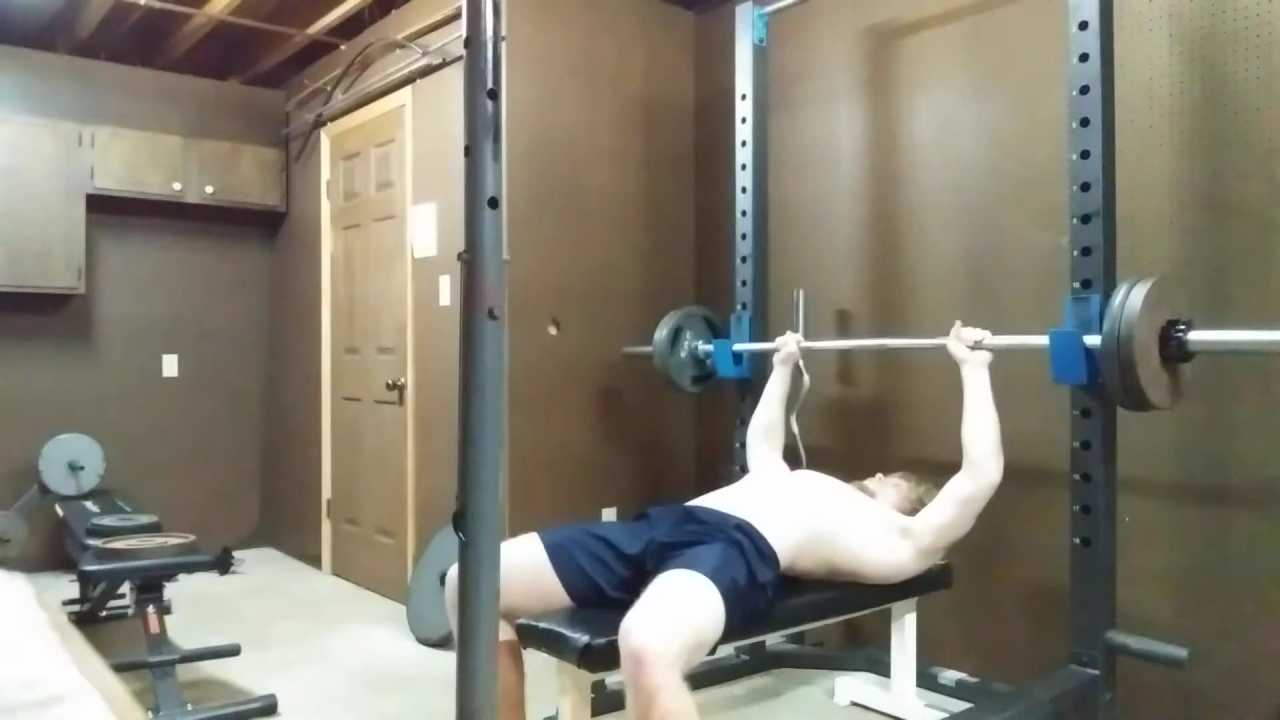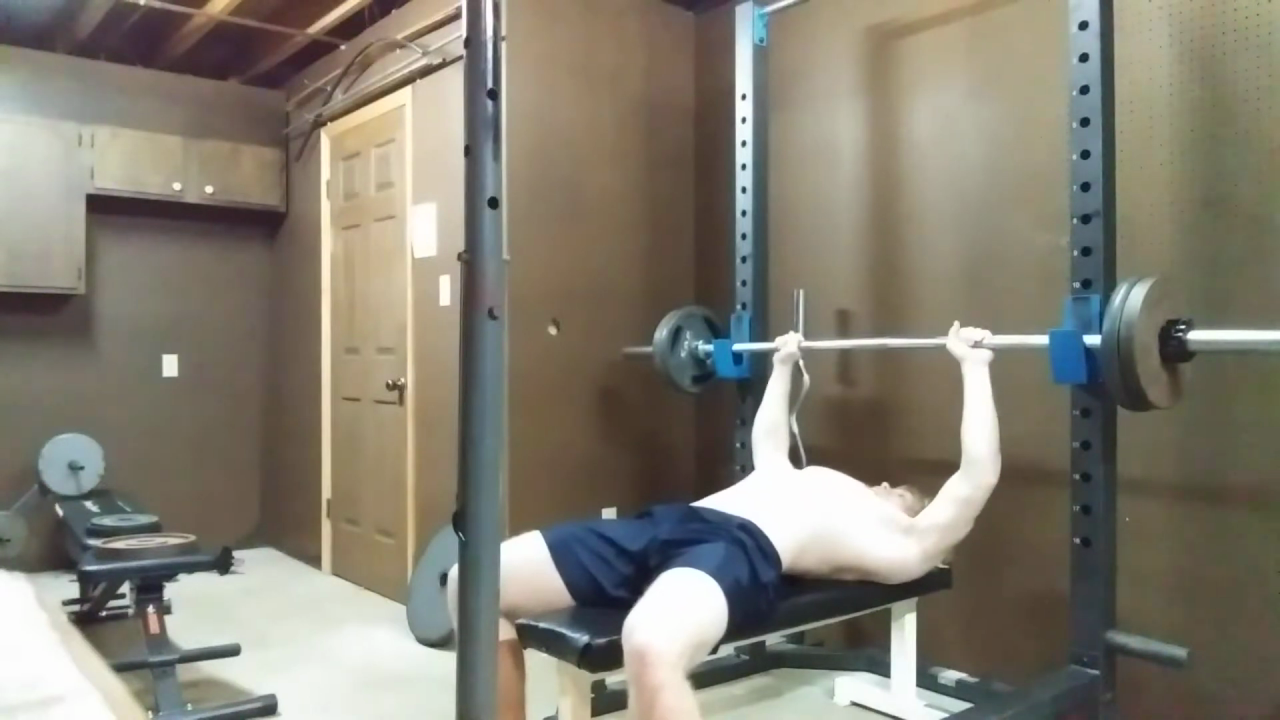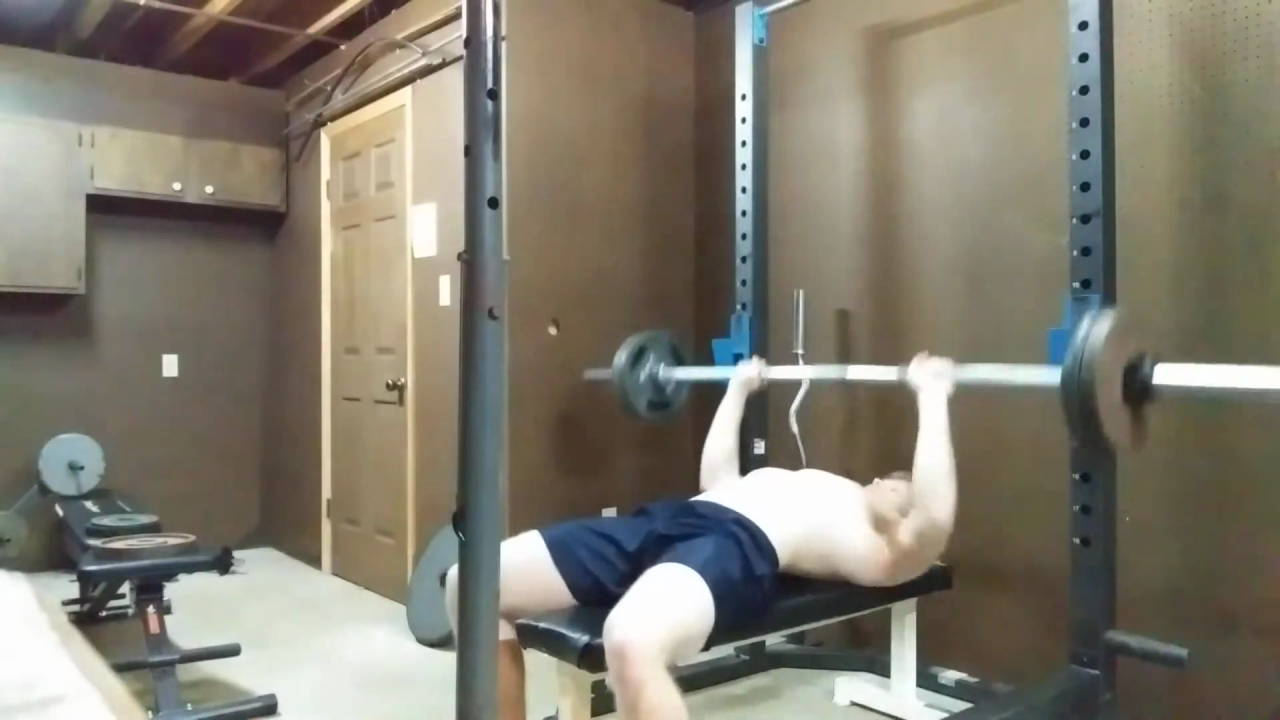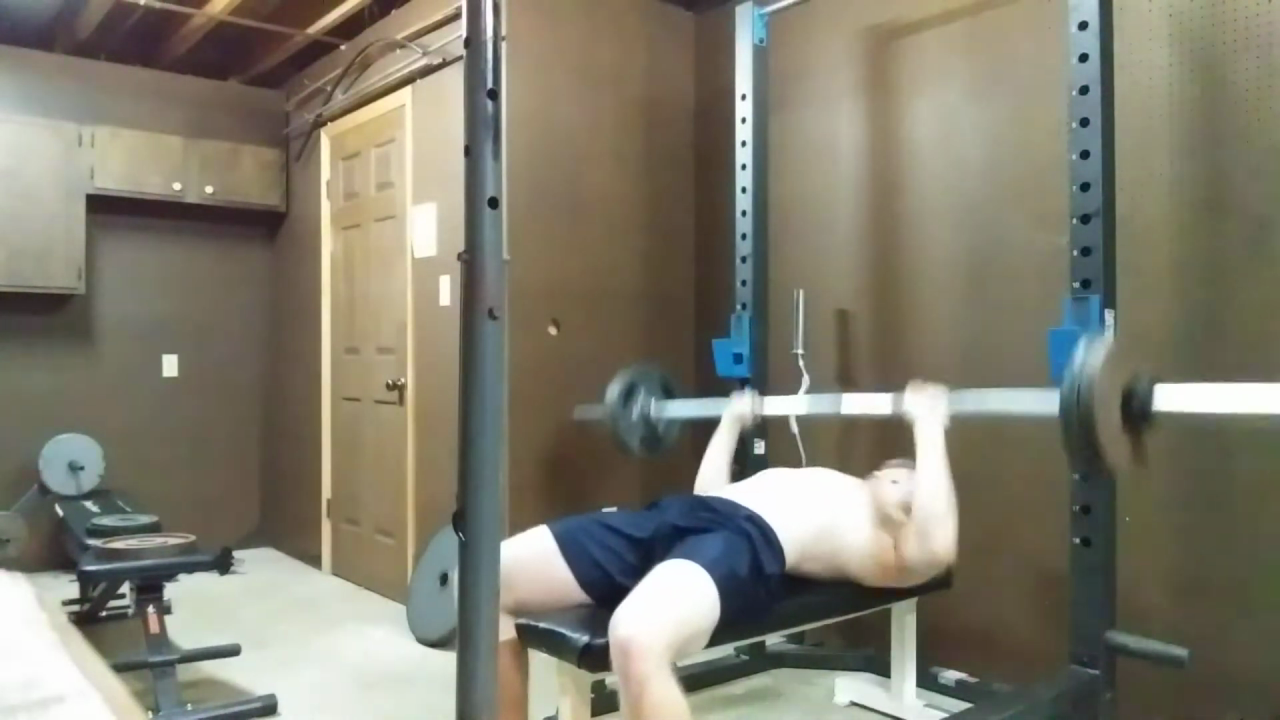
dt=1s
person 1, frame 1
left shoulder: (901, 541)
right shoulder: (806, 494)
left elbow: (981, 475)
right elbow: (761, 445)
left wrist: (973, 369)
right wrist: (783, 367)
left hip: (742, 551)
right hip: (671, 526)
left knee: (647, 649)
person 1, frame 2
left shoulder: (905, 543)
right shoulder: (809, 493)
left elbow: (978, 476)
right elbow: (768, 445)
left wrist: (973, 366)
right wrist: (783, 365)
left hip: (745, 548)
right hip: (674, 524)
left knee: (650, 647)
person 1, frame 3
left shoulder: (890, 556)
right shoulder: (824, 511)
left elbow: (935, 515)
right elbow: (717, 478)
left wrist: (931, 398)
right wrist: (738, 390)
left knee: (631, 642)
person 1, frame 4
left shoulder: (898, 555)
right shoulder: (827, 507)
left elbow: (937, 546)
left wrist: (929, 428)
right wrist: (731, 422)
left knee: (636, 639)
